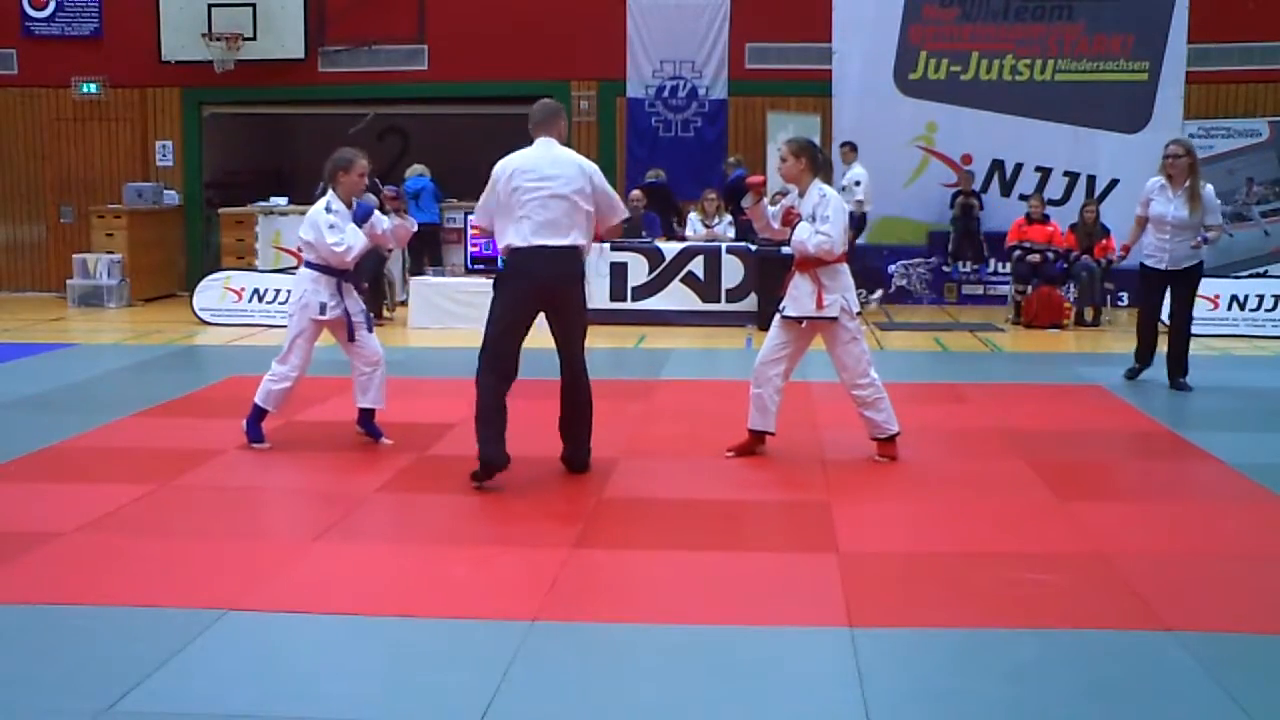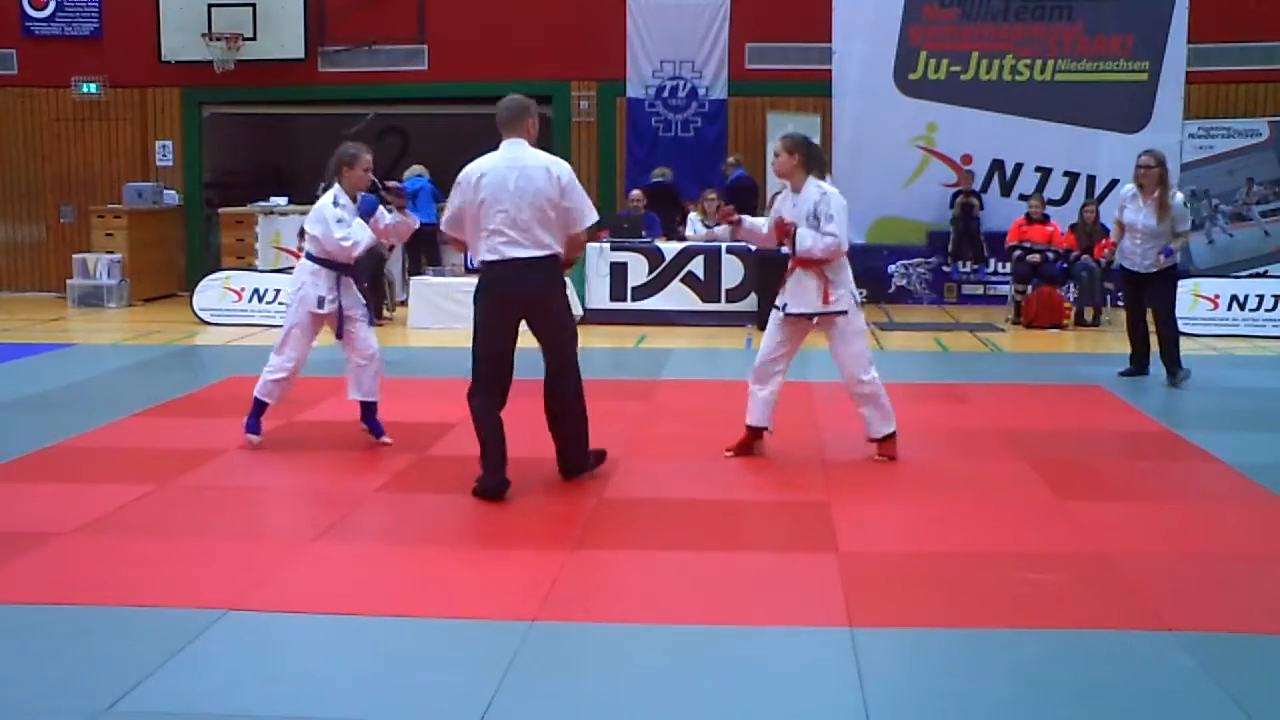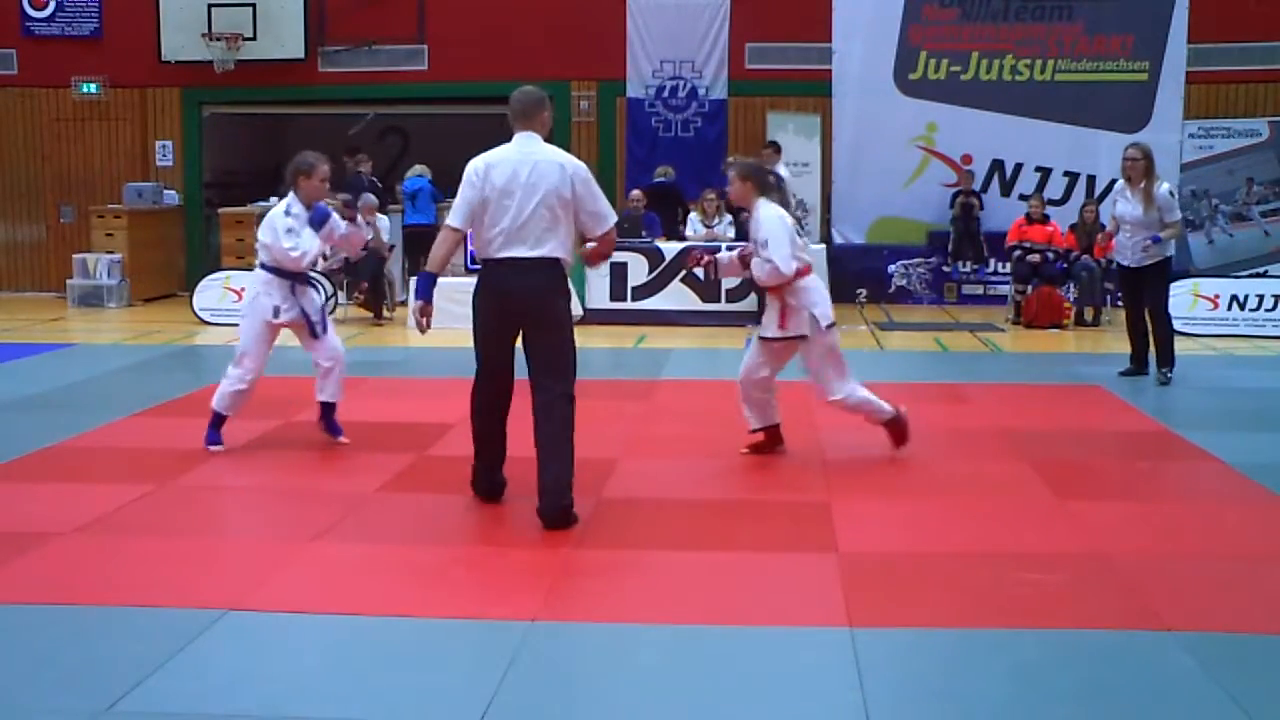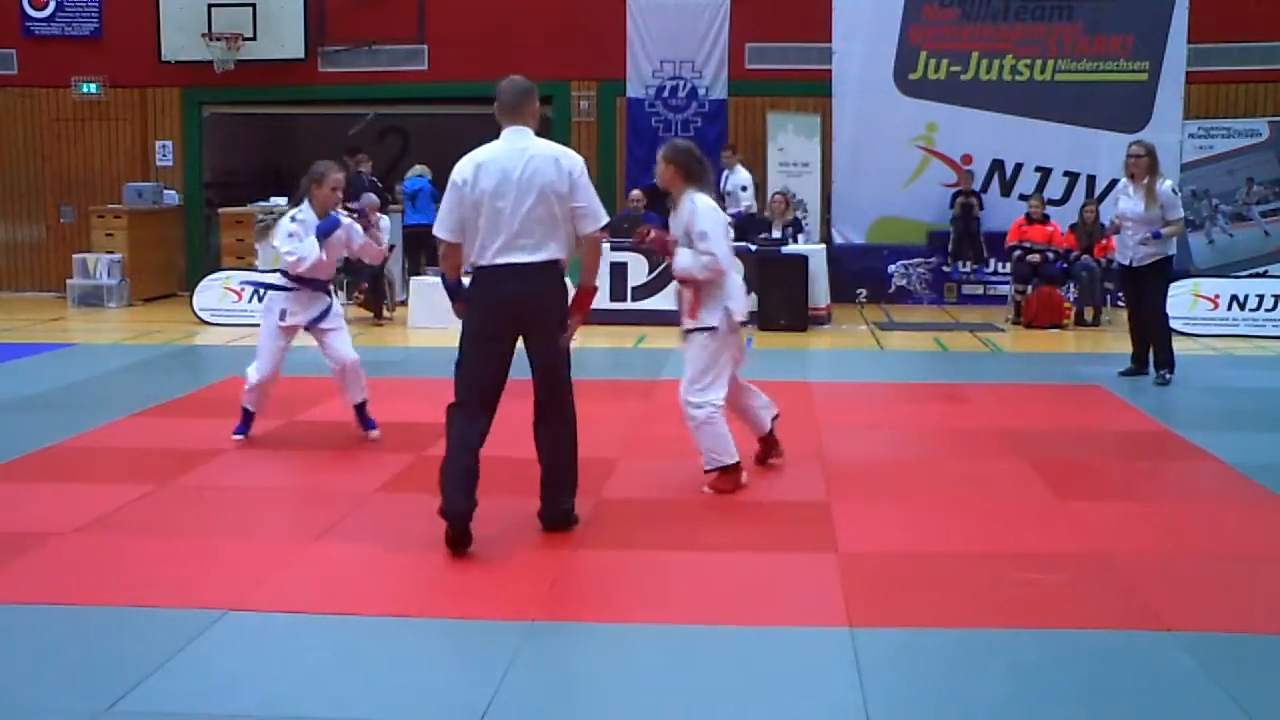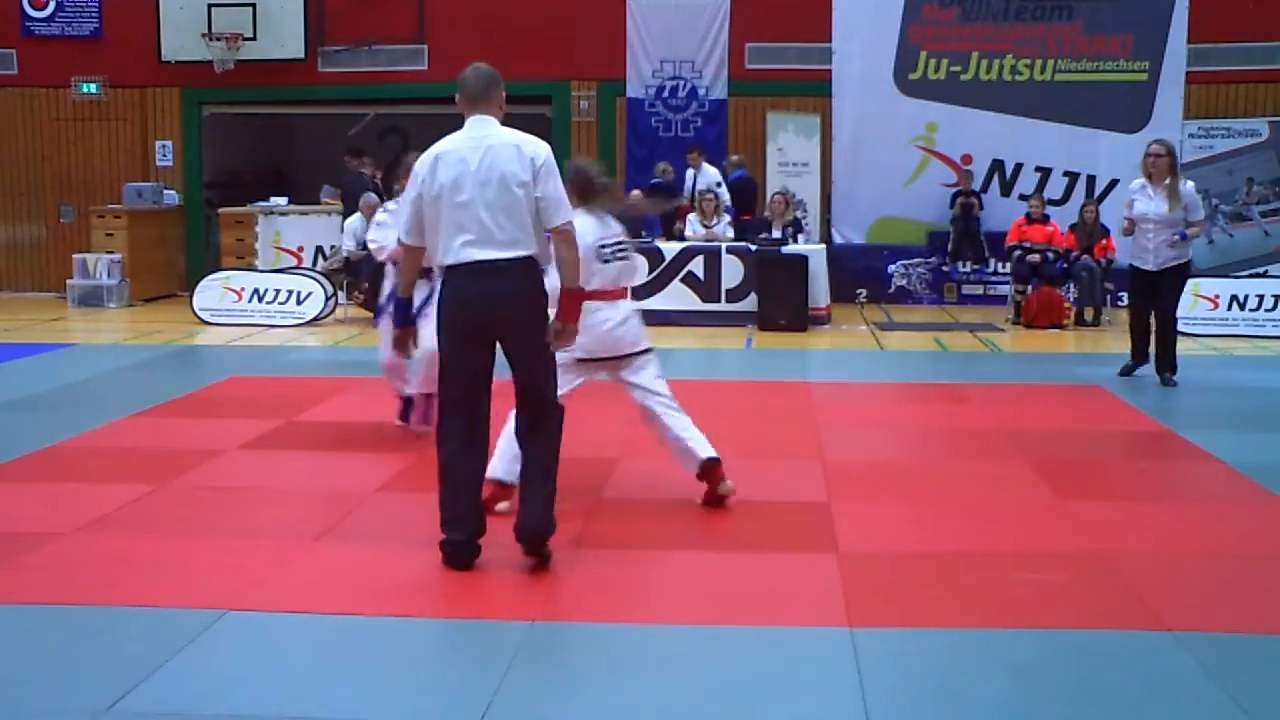
dt=0.4s
person 1, frame 1
left shoulder: (507, 166)
right shoulder: (584, 167)
left elbow: (484, 223)
right elbow: (614, 223)
left hip: (521, 268)
right hip: (566, 268)
left knee: (496, 363)
right knee: (572, 362)
left ankle: (492, 452)
right ankle: (577, 453)
person 1, frame 2
left shoulder: (473, 173)
right shoulder: (556, 169)
left elbow: (455, 235)
right elbow: (580, 235)
left hip: (497, 281)
right hip: (544, 278)
left knee: (488, 382)
right knee: (563, 369)
left ankle: (493, 474)
right ankle: (575, 456)
person 1, frame 3
left shoulder: (483, 165)
right shoulder: (569, 166)
left elbow: (452, 230)
right elbow: (607, 236)
left wrist: (425, 286)
right wrist: (592, 256)
left hip: (495, 282)
right hip: (545, 282)
left knee: (491, 382)
right knee: (554, 390)
left ankle: (488, 478)
right ankle: (555, 499)
person 1, frame 4
left shoulder: (470, 165)
right shoulder: (565, 161)
left elbow: (449, 246)
right elbow: (591, 238)
left wrist: (457, 292)
right wrist: (582, 299)
left hip: (491, 289)
right hip: (544, 287)
left knee: (471, 402)
right knee: (554, 399)
left ankle: (458, 507)
right ankle: (557, 507)
person 1, frame 5
left shoulder: (433, 159)
right shoulder: (531, 150)
left elbow: (410, 248)
right elbow: (562, 231)
left wrist: (403, 314)
right wrist: (571, 302)
left hip: (460, 293)
right hip: (519, 288)
left knee: (460, 417)
right knee: (539, 409)
left ankle: (460, 539)
right ankle: (535, 524)
person 2, frame 1
left shoulder: (828, 199)
right shoulder: (795, 200)
left elbow: (829, 247)
right elbow: (768, 227)
left wrist: (797, 227)
right wrist: (756, 199)
left hip: (830, 292)
right hip: (801, 289)
left knee: (857, 372)
right knee: (768, 364)
left ankle: (886, 436)
right ankle: (756, 436)
person 2, frame 2
left shoulder: (827, 195)
right shoulder: (785, 199)
left elbow: (837, 245)
right elbow: (767, 234)
left wrist: (795, 235)
right wrist: (739, 222)
left hip: (832, 289)
right hip: (797, 287)
left knee: (857, 370)
right knee: (767, 362)
left ankle: (884, 435)
right ankle: (753, 434)
person 2, frame 3
left shoulder: (769, 218)
right shoulder: (759, 217)
left elbow: (779, 270)
right elbow: (747, 258)
left wrist: (749, 265)
right wrist: (712, 262)
left hip: (805, 306)
right hip: (781, 308)
left knee: (835, 387)
right knee: (754, 376)
left ankle: (890, 418)
right ankle: (771, 435)
person 2, frame 4
left shoulder: (700, 208)
right shoulder: (684, 206)
left elbow: (713, 265)
left wrist: (674, 255)
right wrist: (660, 241)
left hip: (714, 307)
right hip: (708, 305)
left knee: (697, 393)
right knee: (728, 385)
left ankle: (727, 468)
right ankle: (767, 436)
person 2, frame 5
left shoulder: (572, 231)
right shoulder: (615, 227)
left hip: (585, 330)
right hip: (623, 325)
right knee: (660, 404)
left ankle: (502, 487)
right ankle: (714, 474)
person 3, frame 1
left shoulder: (360, 209)
right shoulder: (322, 212)
left elbow: (394, 238)
right elbow: (341, 253)
right wrist: (359, 224)
left hip: (343, 291)
right hip: (315, 291)
left knee: (371, 355)
right knee: (292, 361)
left ankle: (366, 421)
right ankle: (254, 421)
person 3, frame 2
left shoulder: (363, 203)
right shoulder: (328, 206)
left elbow: (396, 234)
right elbow: (346, 248)
left wrist: (400, 208)
right wrist: (364, 219)
left hip: (342, 284)
right hip: (314, 283)
left knee: (366, 350)
right knee: (289, 353)
left ankle: (369, 417)
right ankle: (255, 417)
person 3, frame 3
left shoulder: (320, 214)
right shoulder: (280, 215)
left elbow: (352, 246)
right elbow: (295, 258)
left wrist: (352, 220)
right wrist: (314, 229)
left hip: (300, 292)
right hip: (269, 292)
left knee: (332, 353)
right knee: (248, 365)
left ankle: (327, 418)
right ankle: (215, 426)
person 3, frame 4
left shoulder: (342, 224)
right shoulder: (292, 222)
left elbow: (374, 256)
right elbow: (296, 262)
right wrist: (319, 237)
left hip: (322, 299)
right hip: (288, 297)
left knee: (346, 360)
right knee: (265, 367)
left ankle: (362, 414)
right ankle: (246, 419)
person 3, frame 5
right shoulder: (390, 212)
right elbow: (379, 249)
left hip: (431, 287)
right hip: (399, 285)
left knee: (430, 346)
right knee: (392, 356)
left ankle: (423, 400)
right ankle: (408, 400)
person 4, frame 1
left shoulder: (1204, 192)
right shoulder: (1153, 186)
left elbow: (1216, 231)
right elbow: (1140, 223)
left wrist: (1204, 239)
right wrist: (1126, 248)
left hip: (1187, 265)
right hip: (1152, 262)
left knee: (1181, 319)
right knee: (1147, 314)
left ankle: (1177, 375)
right ankle: (1142, 360)
person 4, frame 2
left shoulder: (1175, 200)
right shoulder: (1127, 193)
left elbow: (1183, 236)
left wrist: (1168, 251)
right wrist: (1114, 244)
left hip: (1161, 269)
right hip: (1129, 266)
left knee: (1165, 316)
right knee: (1134, 316)
left ankle: (1174, 368)
right ankle: (1139, 363)
person 4, frame 3
left shoulder: (1162, 191)
right shoulder: (1120, 188)
left elbow: (1175, 228)
left wrist: (1155, 240)
right wrist: (1109, 233)
left hip: (1155, 262)
right hip: (1125, 261)
left knee: (1158, 312)
right knee: (1133, 313)
left ankle: (1165, 366)
right ankle: (1139, 362)
person 4, frame 4
left shoulder: (1164, 188)
right shoulder: (1122, 187)
left elbow: (1178, 226)
left wrist: (1156, 234)
right wrist: (1115, 227)
left hip: (1157, 260)
right hip: (1127, 260)
left knee: (1155, 311)
right knee: (1135, 312)
left ankle: (1164, 367)
right ankle: (1139, 362)
person 4, frame 5
left shoulder: (1185, 189)
right shoulder: (1136, 187)
left elbow: (1198, 226)
left wrist: (1183, 236)
right wrist: (1128, 228)
left hip: (1174, 264)
right hip: (1140, 262)
left knee: (1166, 315)
right knee: (1138, 312)
left ankle: (1166, 370)
right ankle: (1138, 356)
